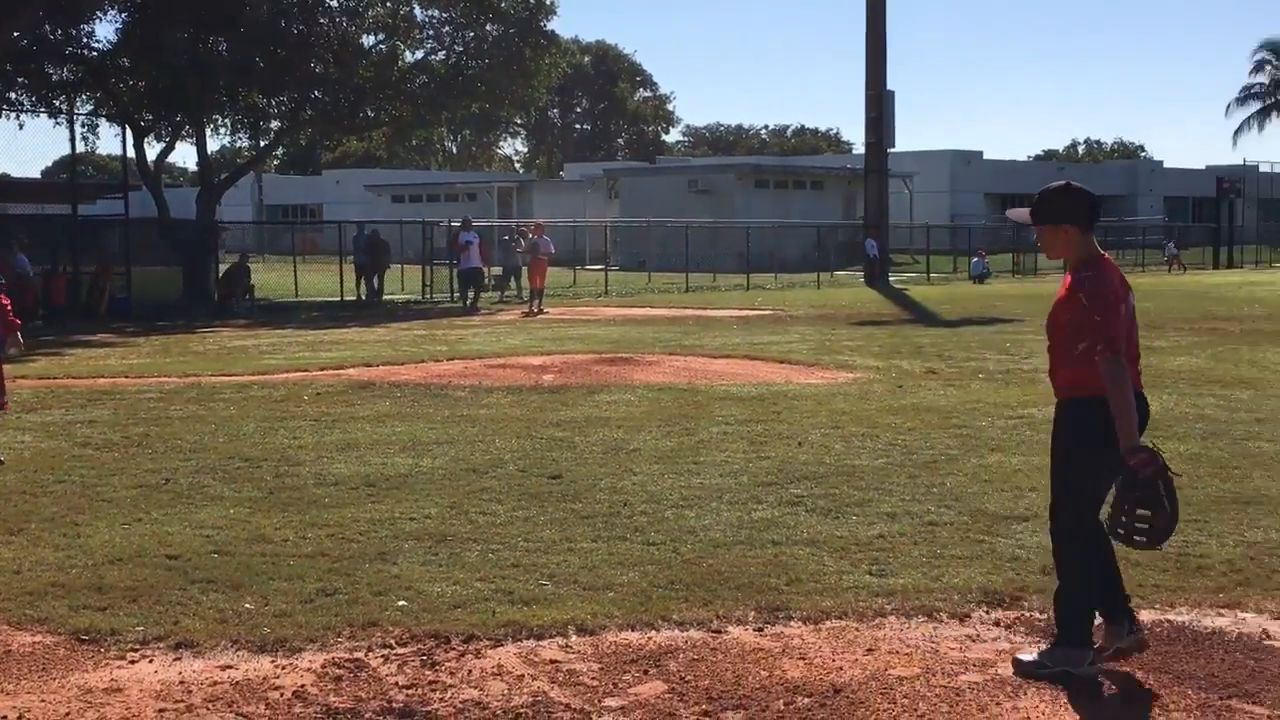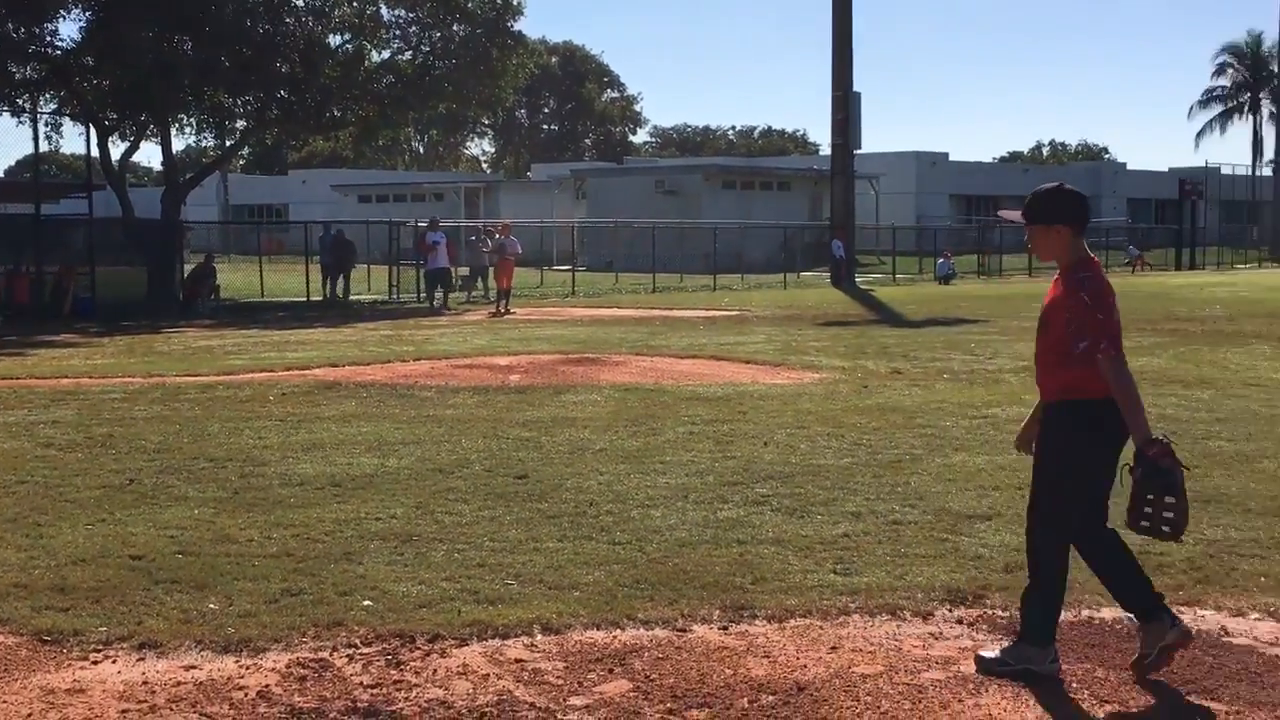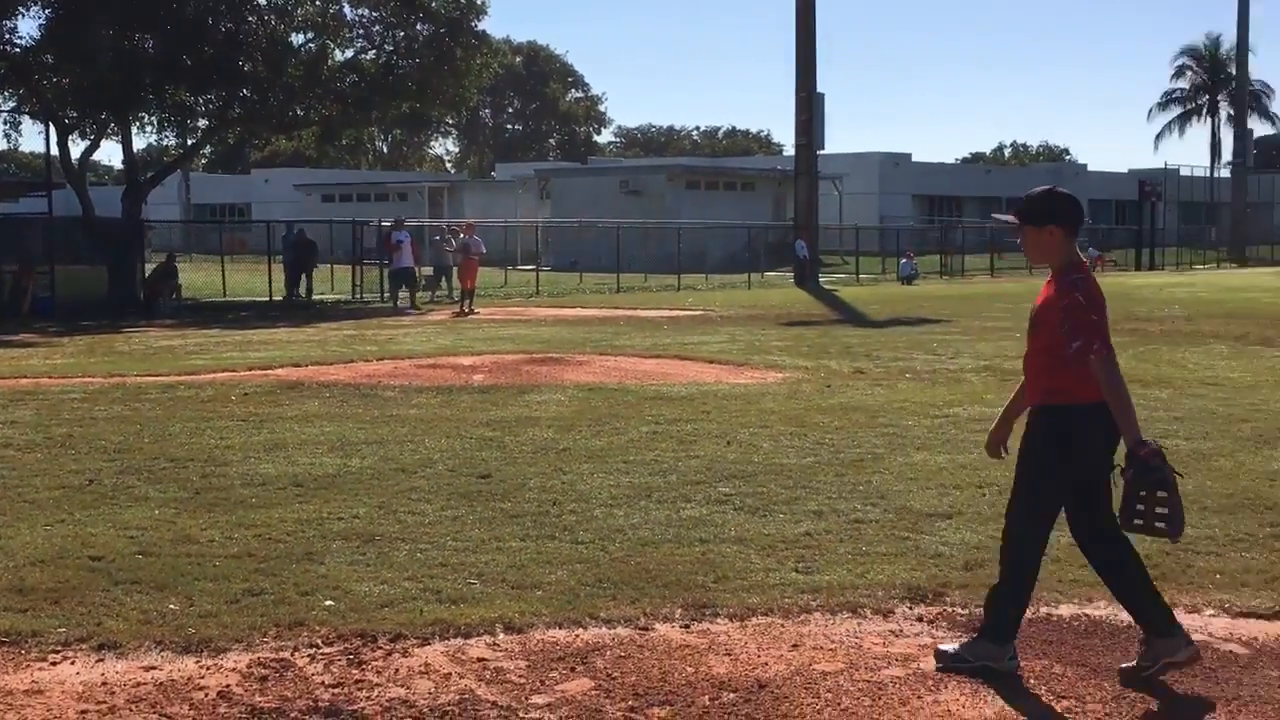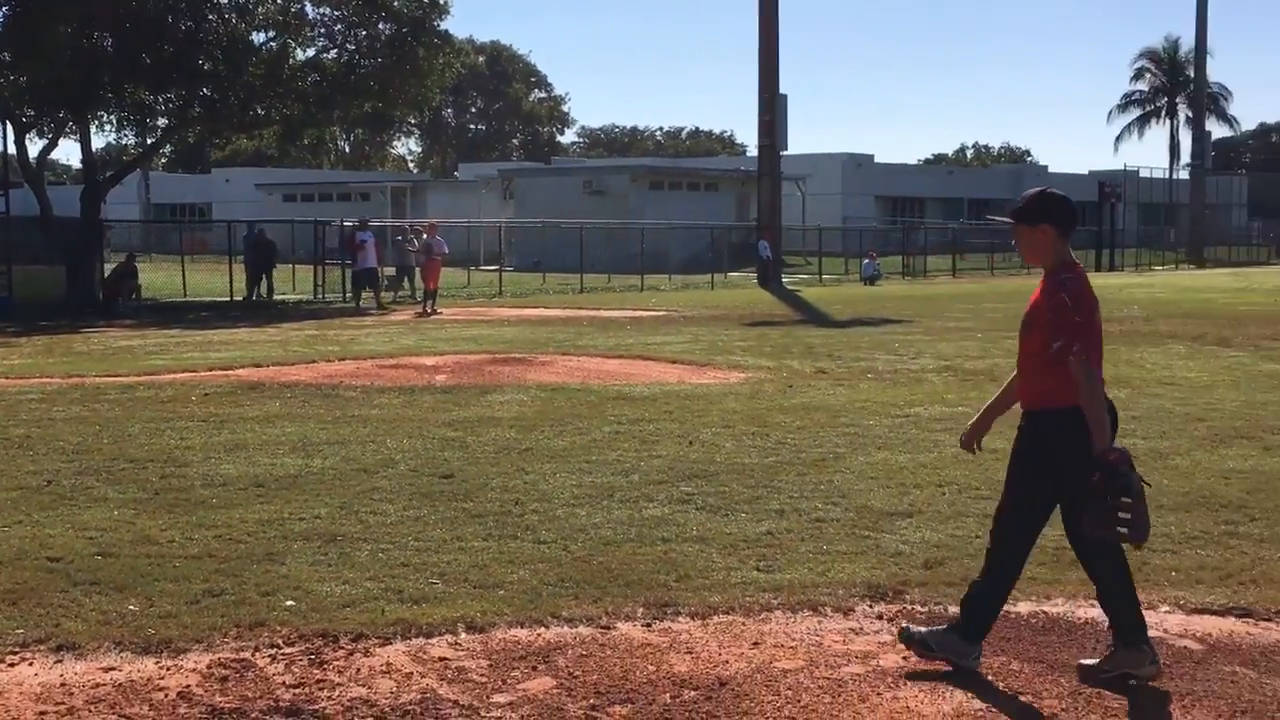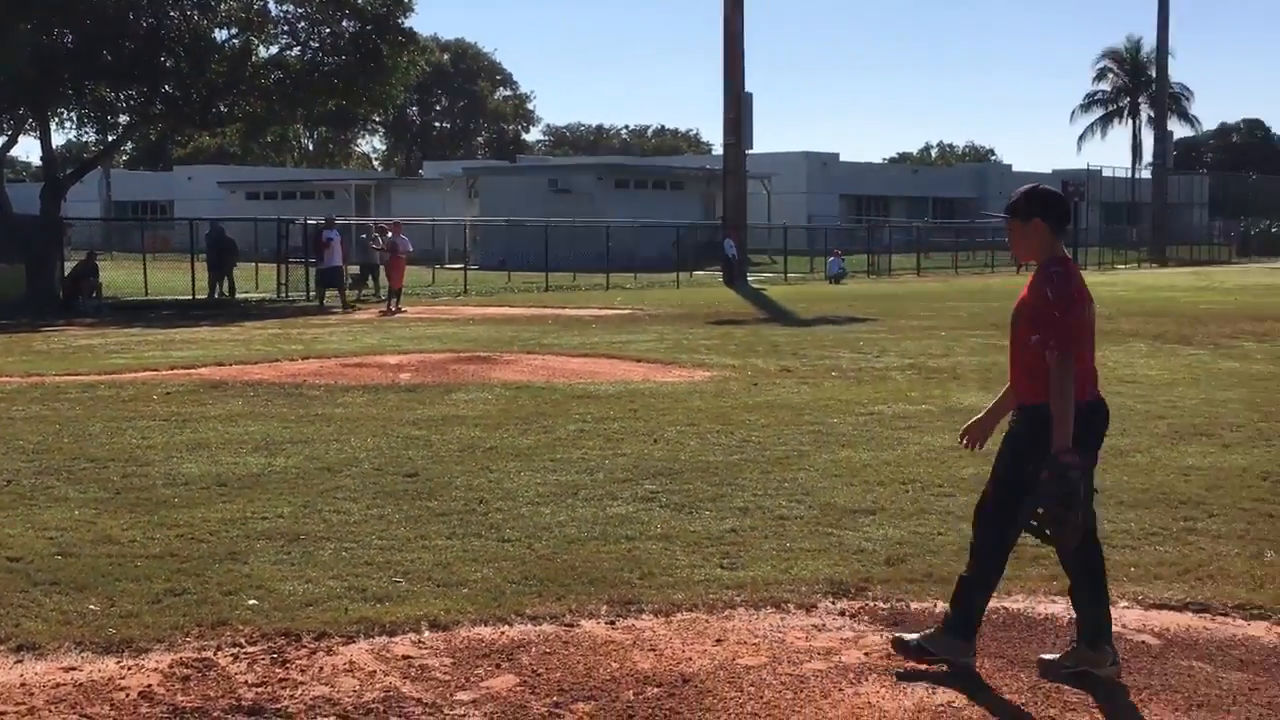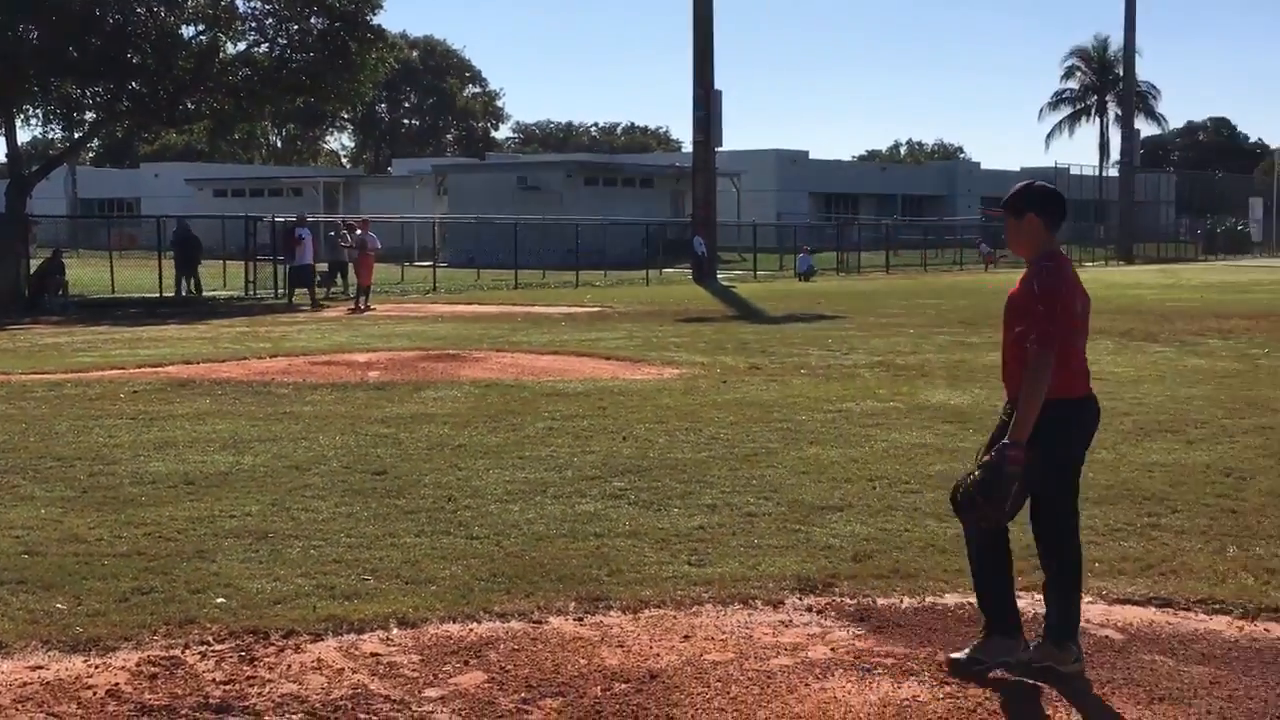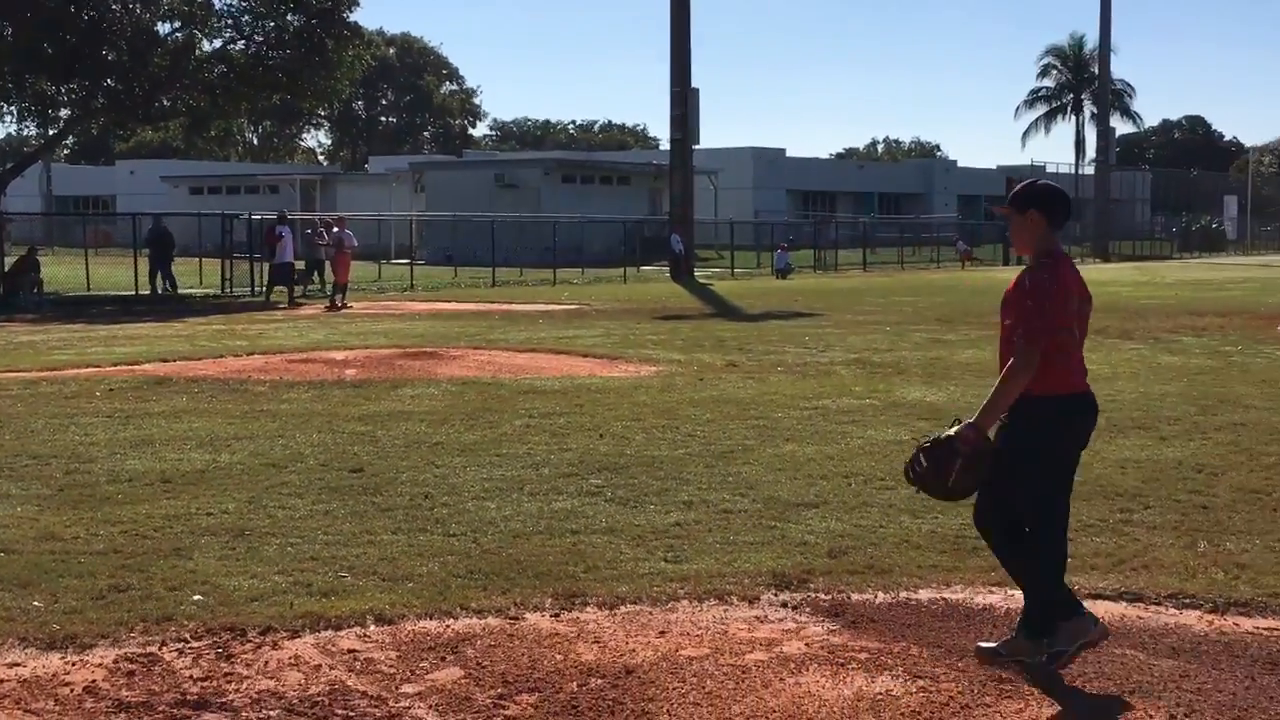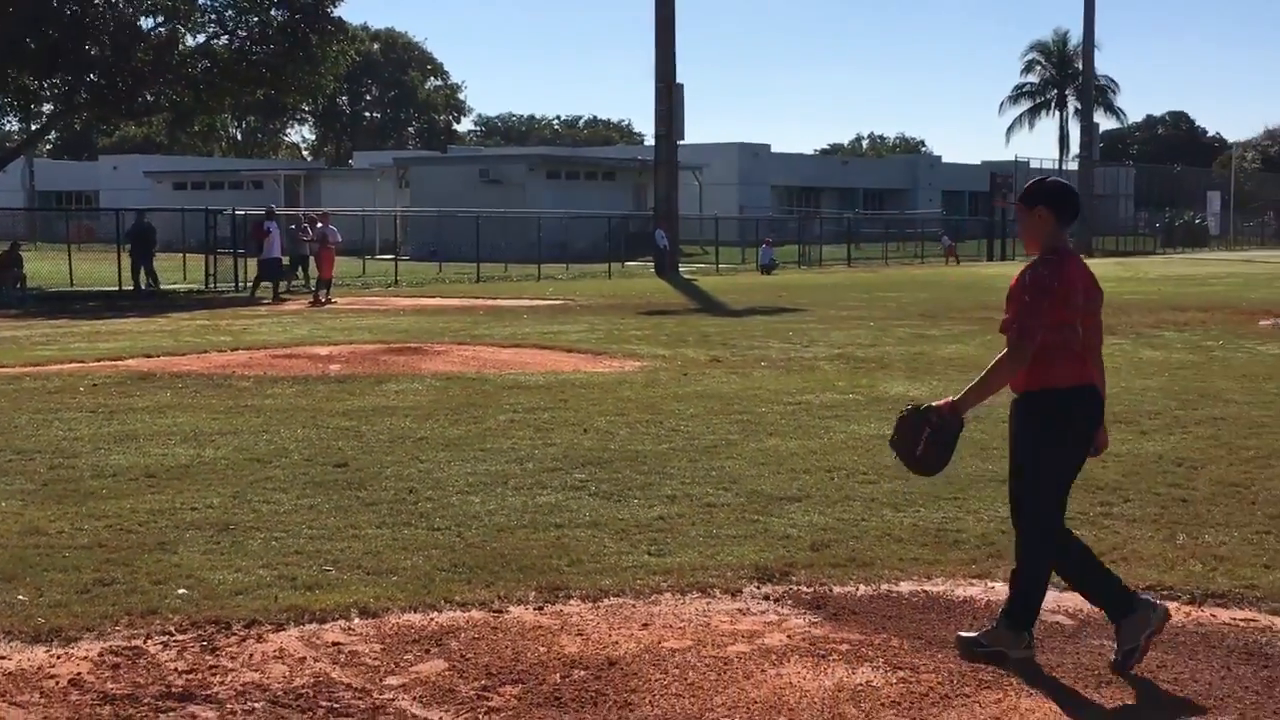
dt=0.1s
person 1, frame 1
left shoulder: (1086, 290)
right shoulder: (1105, 273)
left elbow: (1113, 369)
left wrist: (1132, 446)
left hip: (1091, 418)
right hip: (1104, 413)
left knee: (1072, 526)
right knee: (1081, 522)
left ankle: (1072, 649)
right ankle: (1119, 622)
person 1, frame 2
left shoulder: (1080, 291)
right shoulder: (1078, 280)
left elbow: (1115, 367)
left wrist: (1143, 439)
right wrist: (1037, 417)
left hip: (1080, 420)
right hip: (1092, 414)
left knee: (1049, 529)
right knee: (1088, 526)
left ankle: (1035, 647)
right ankle: (1158, 621)
person 1, frame 3
left shoulder: (1072, 295)
right shoulder: (1066, 286)
left elbow: (1105, 370)
right elbow: (1045, 367)
left wrist: (1134, 442)
right wrist: (1005, 419)
left hip: (1071, 426)
right hip: (1081, 422)
left knee: (1025, 532)
right knee: (1098, 534)
left ankle: (995, 644)
right ankle: (1166, 636)
person 1, frame 4
left shoulder: (1064, 291)
right shoulder: (1064, 284)
left elbow: (1085, 373)
right elbow: (1031, 370)
left wrist: (1102, 448)
right wrist: (985, 418)
left hip: (1059, 429)
right hip: (1064, 424)
left knee: (1012, 533)
right knee: (1093, 537)
left ankle: (965, 637)
right ankle: (1133, 646)
person 1, frame 5
left shoulder: (1050, 286)
right shoulder: (1062, 279)
left elbow: (1060, 372)
left wrist: (1061, 449)
right wrist: (990, 416)
left hip: (1050, 424)
right hip: (1075, 418)
left knee: (994, 523)
right knee: (1074, 534)
left ankle: (954, 641)
right ankle: (1097, 647)
person 1, frame 6
left shoulder: (1039, 282)
right shoulder: (1060, 277)
left elbow: (1040, 368)
left wrist: (1015, 439)
right wrist: (1013, 423)
left hip: (1047, 419)
right hip: (1068, 411)
left knee: (983, 519)
right knee: (1055, 530)
left ankle: (1002, 637)
right ankle: (1061, 641)
person 1, frame 7
left shoulder: (1036, 279)
right shoulder: (1070, 277)
left elbow: (1024, 362)
left wrist: (981, 421)
left hip: (1039, 415)
right hip: (1071, 409)
left knee: (996, 518)
right knee: (1045, 525)
left ankle: (1070, 620)
right ankle: (1035, 635)
person 1, frame 8
left shoulder: (1040, 275)
right shoulder: (1081, 274)
left elbow: (1016, 357)
right elbow: (1091, 350)
left wrist: (962, 403)
right wrist: (1093, 418)
left hip: (1047, 410)
right hip: (1081, 404)
left knee: (1037, 525)
right knee: (1042, 523)
left ankle: (1131, 611)
right ankle: (1013, 629)
